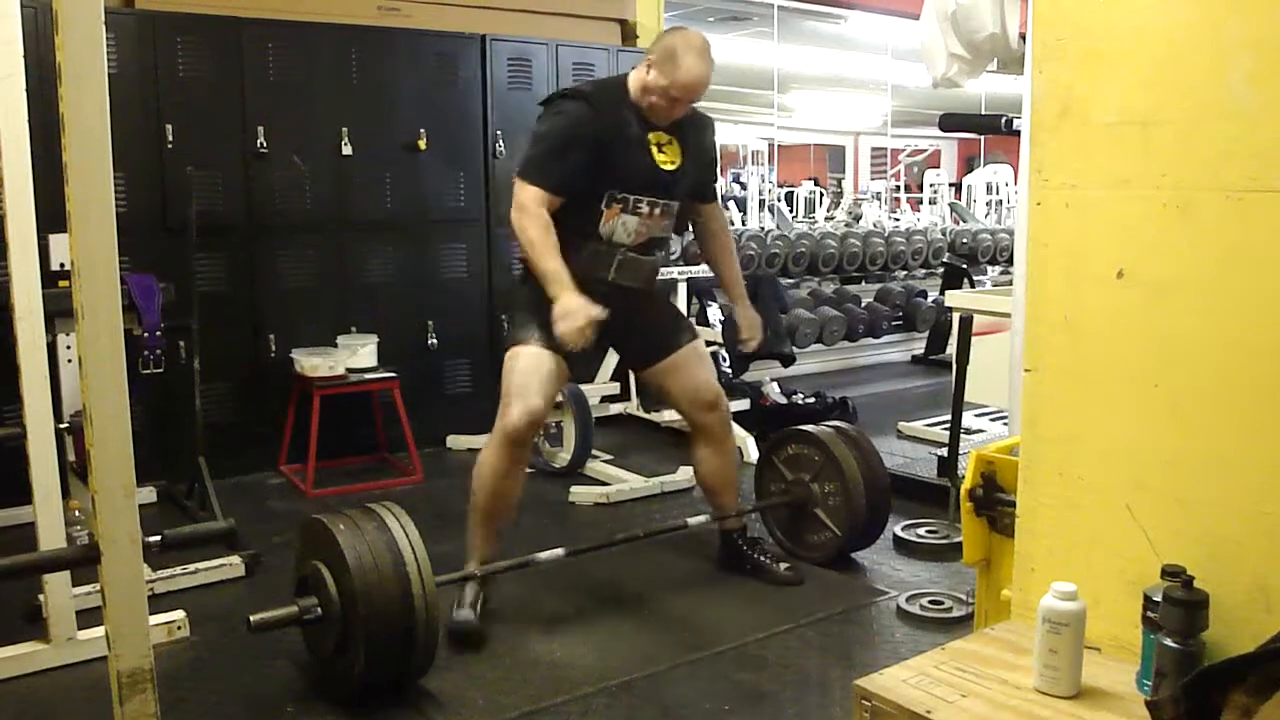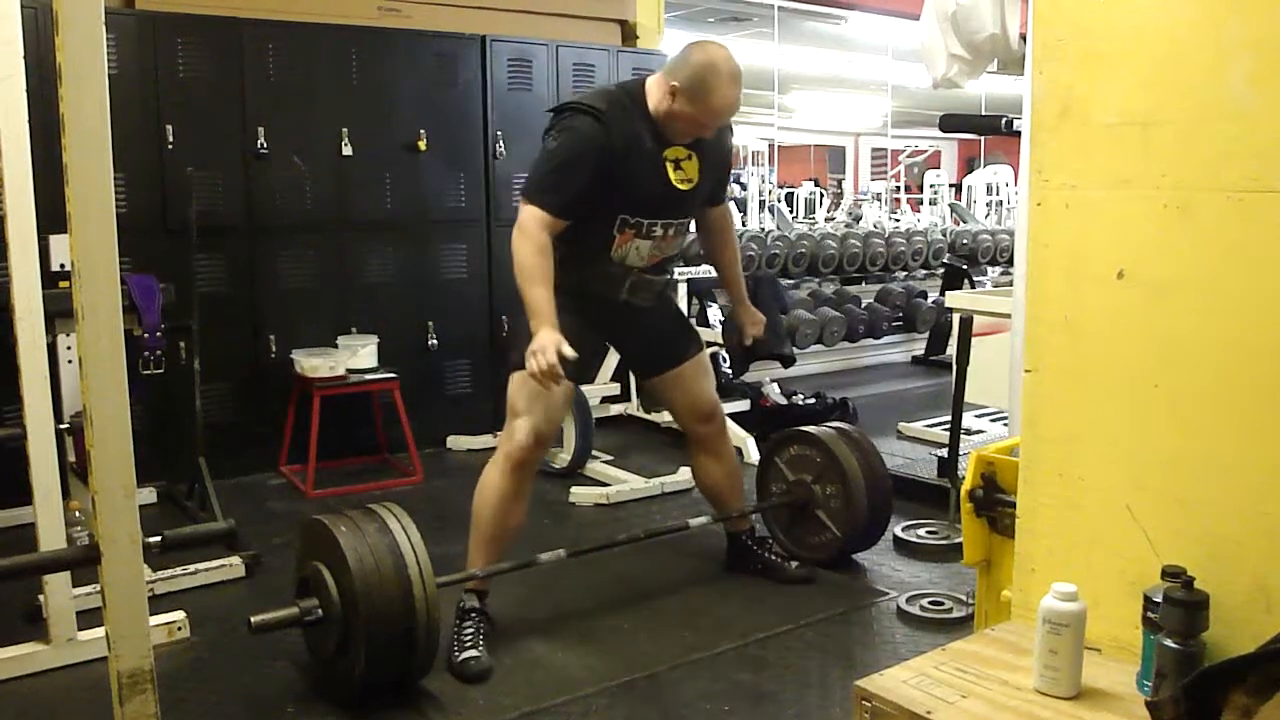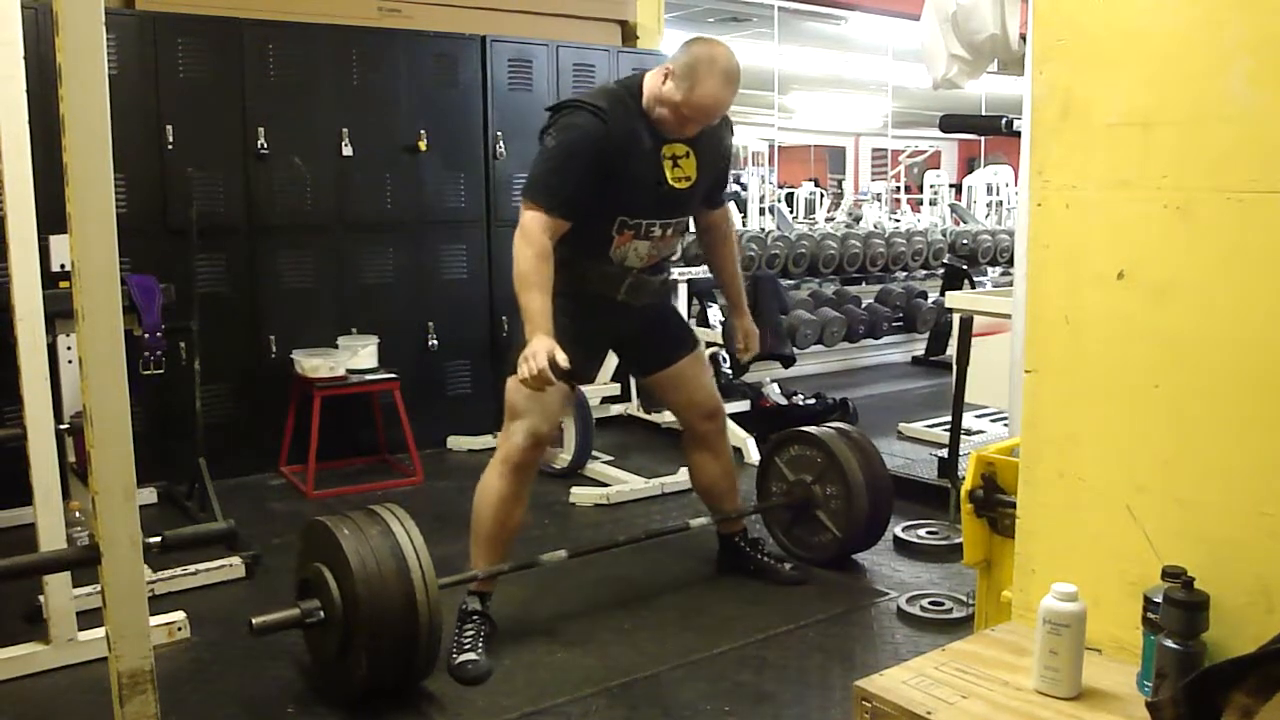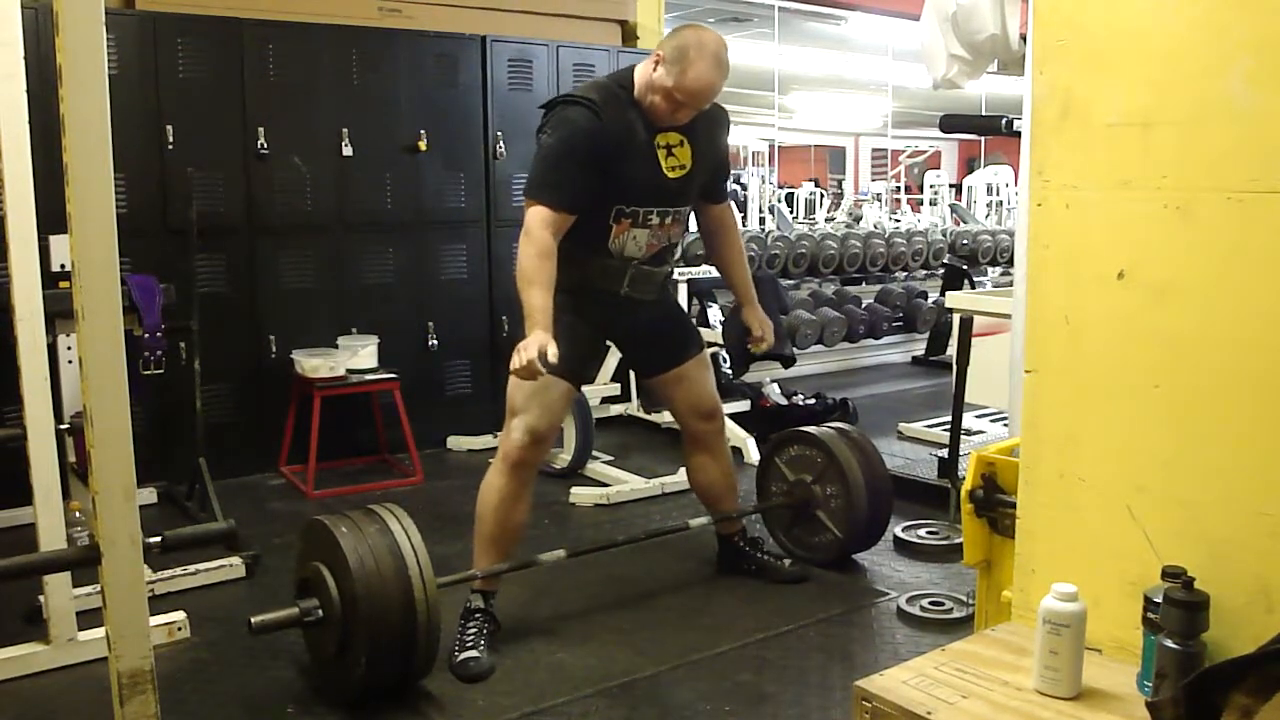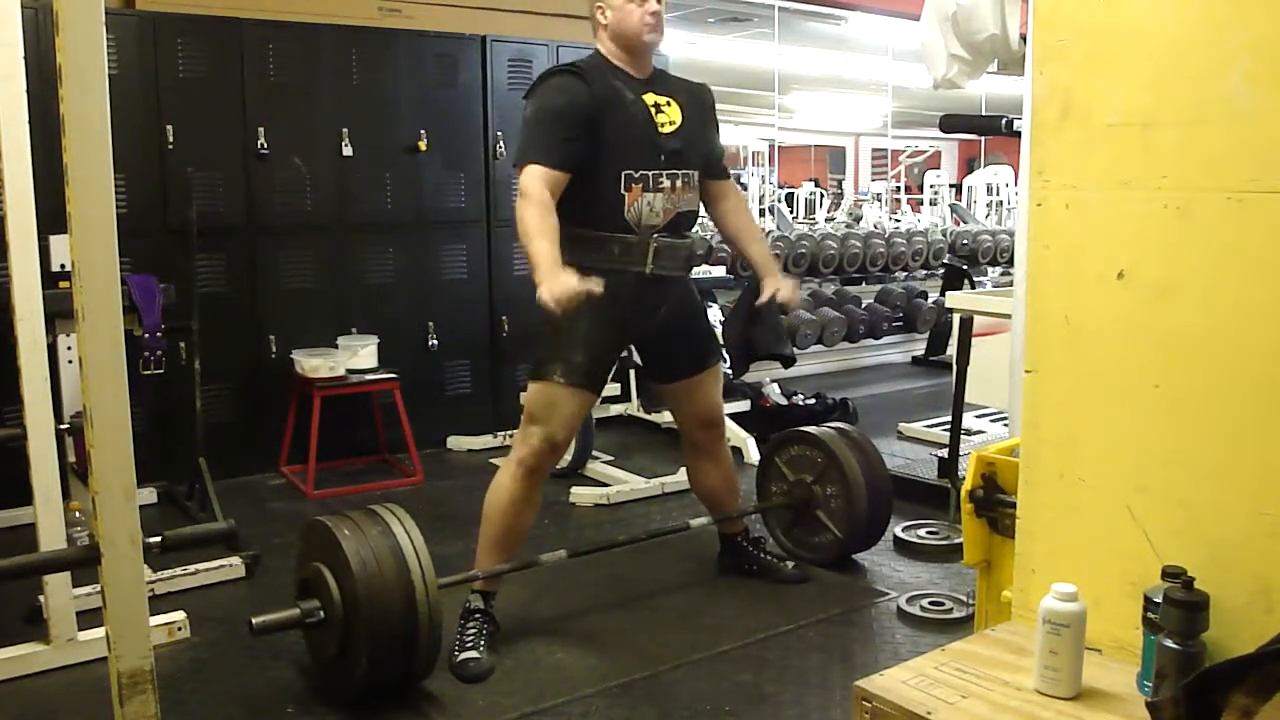
dt=0.7s
person 1, frame 1
left shoulder: (696, 133)
right shoulder: (583, 115)
left elbow: (708, 217)
right elbow: (528, 208)
left wrist: (741, 302)
right wrist: (565, 296)
left hip: (639, 291)
right hip: (564, 292)
left knee: (710, 408)
right knee: (519, 421)
left ankle: (736, 542)
right ankle: (475, 576)
person 1, frame 2
left shoulder: (712, 135)
right shoulder: (594, 128)
left elbow: (714, 217)
right elbow: (532, 227)
left wrist: (740, 300)
right wrist: (544, 328)
left hip: (647, 295)
right hip: (572, 293)
left knee: (707, 417)
right knee: (525, 439)
left ankle: (744, 541)
right ankle: (471, 607)
person 1, frame 3
left shoulder: (712, 133)
right shoulder: (592, 125)
left elbow: (713, 219)
right elbow: (535, 230)
left wrist: (738, 309)
right wrist: (538, 334)
left hip: (644, 296)
right hip: (569, 296)
left knee: (707, 415)
right knee: (523, 441)
left ankle: (736, 542)
right ankle: (474, 610)
person 1, frame 4
left shoulder: (708, 125)
right shoulder: (584, 119)
left elbow: (716, 215)
right elbow: (540, 228)
left wrist: (749, 303)
right wrist: (538, 329)
left hip: (650, 293)
right hip: (575, 295)
left knee: (706, 417)
right knee: (523, 442)
left ankle: (735, 543)
right ankle: (478, 607)
person 1, frame 5
left shoulder: (691, 98)
right shoulder: (573, 90)
left elbow: (724, 192)
right elbow: (536, 189)
left wrist: (769, 269)
right wrist: (549, 272)
left hip: (672, 287)
right hip: (595, 289)
left knee: (708, 425)
right knee: (537, 448)
left ankle: (739, 545)
right ankle: (478, 607)
